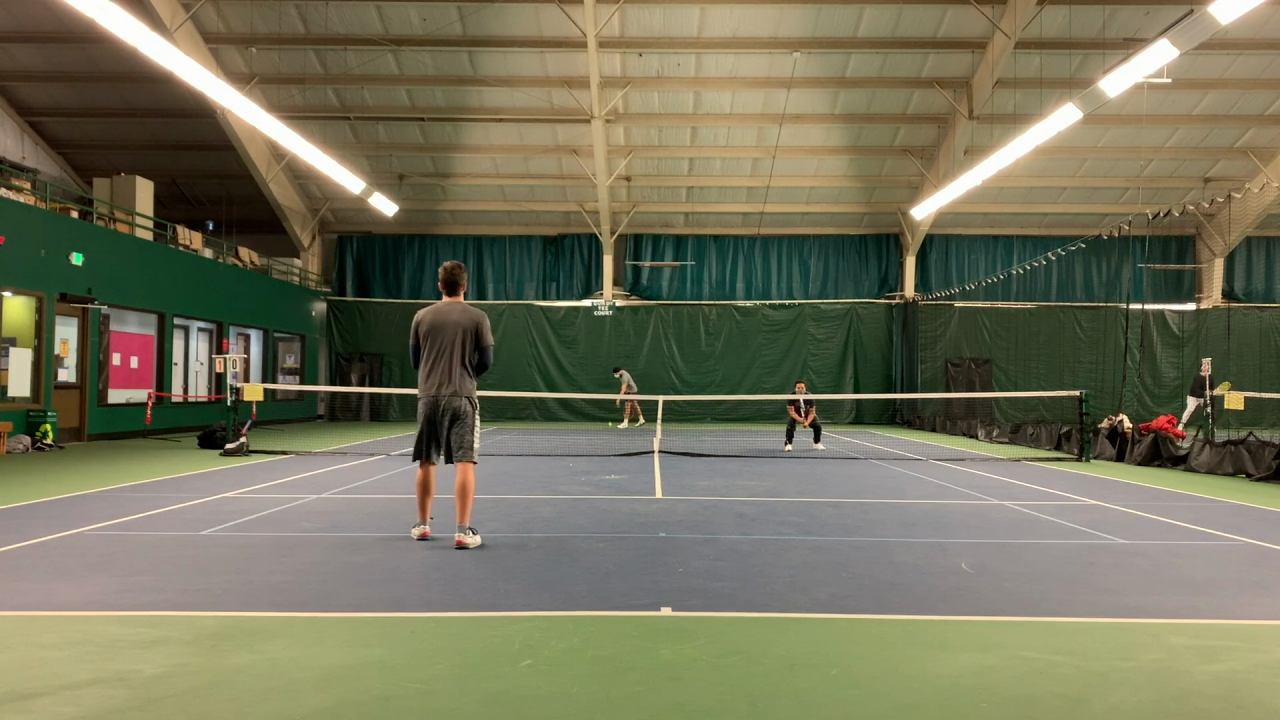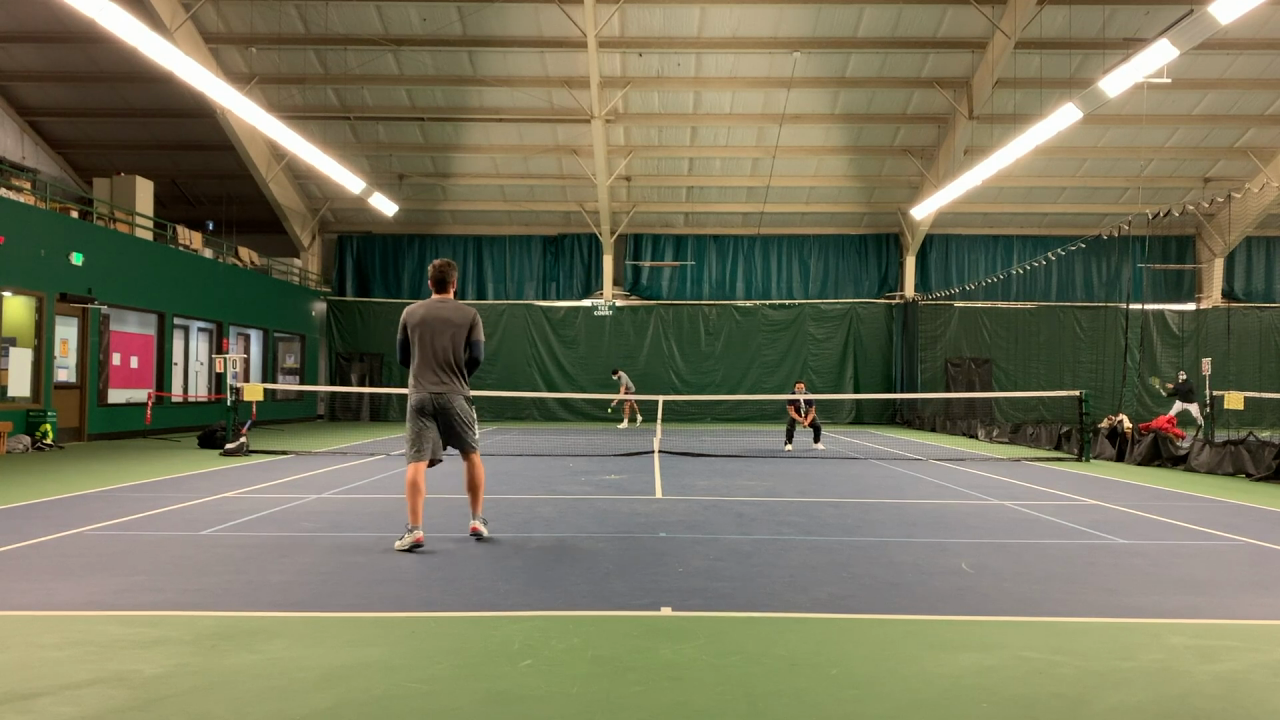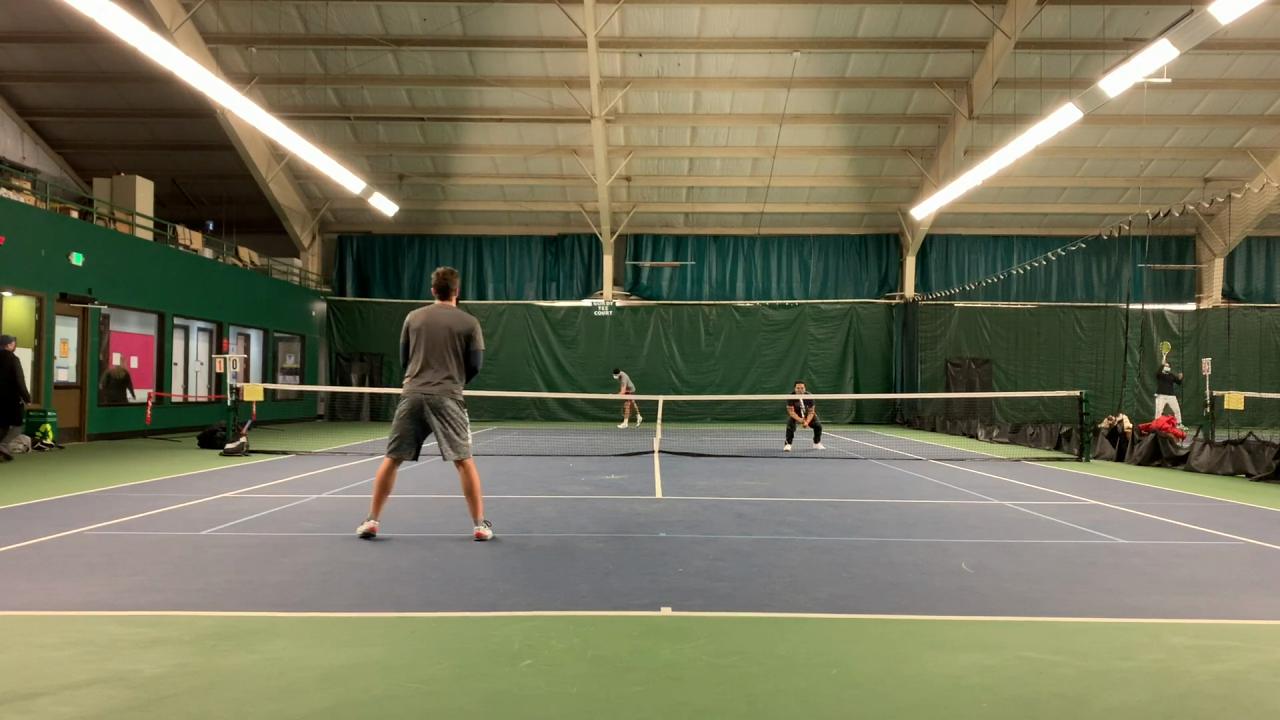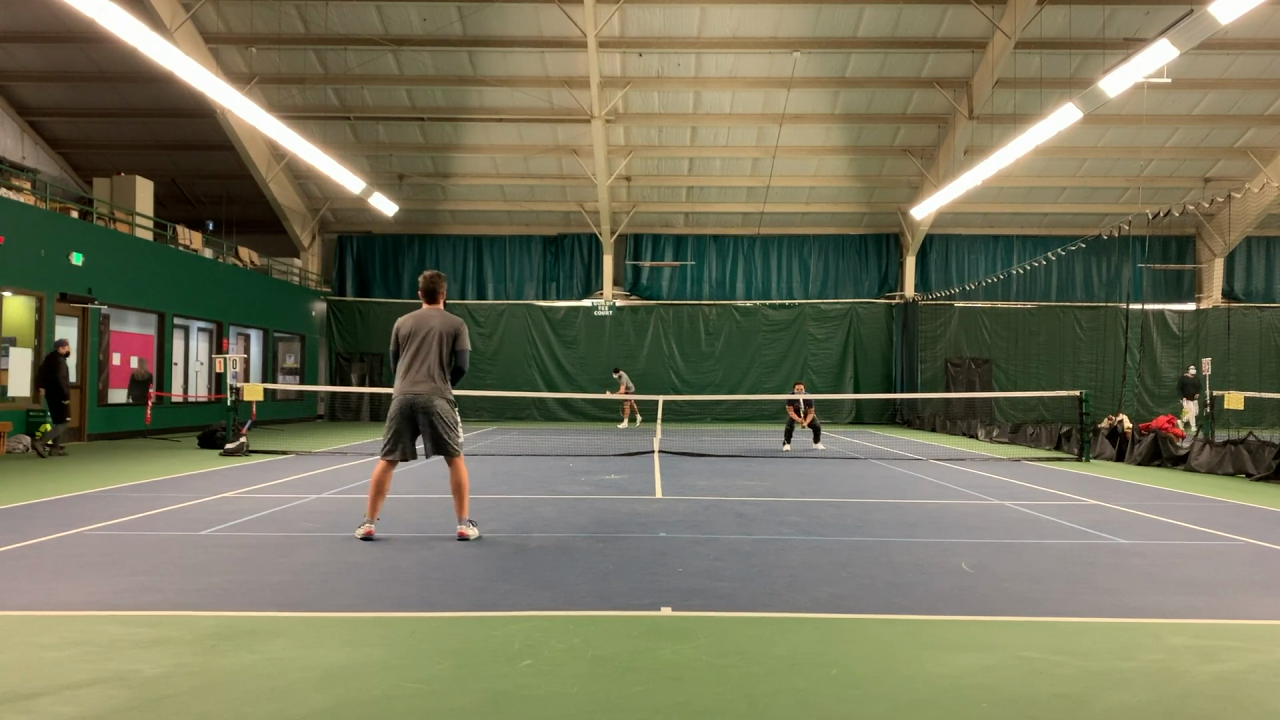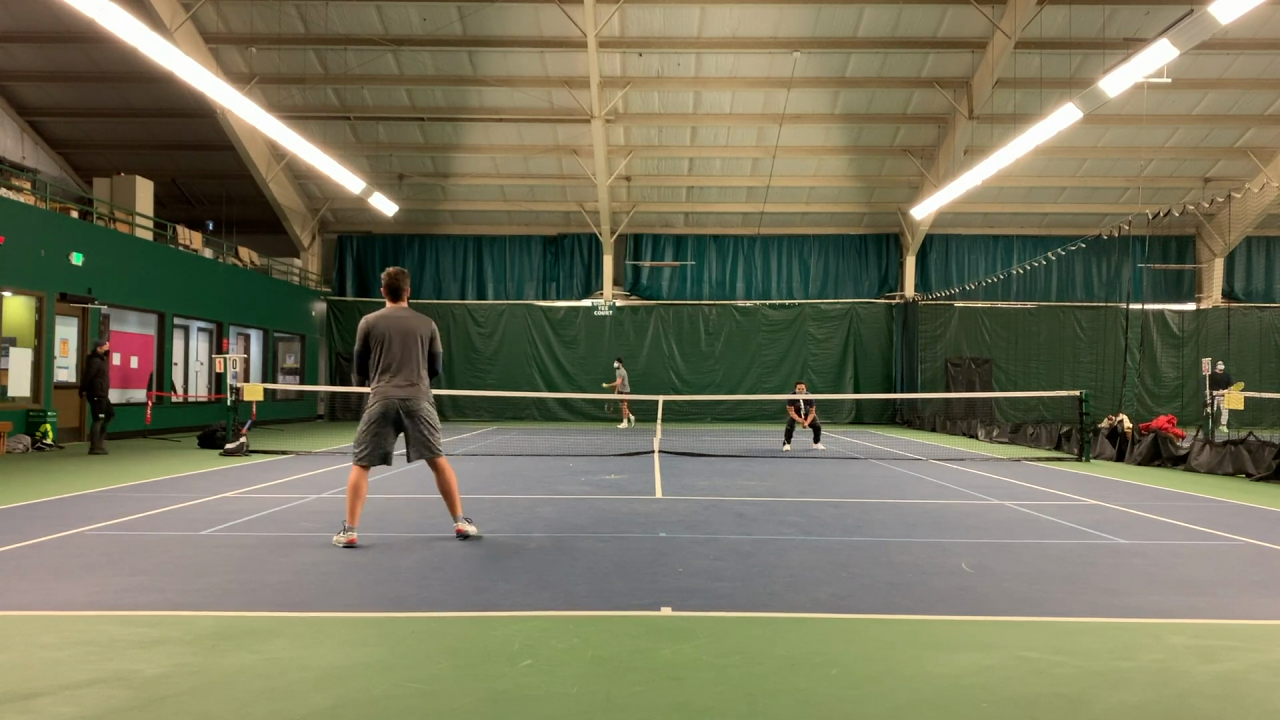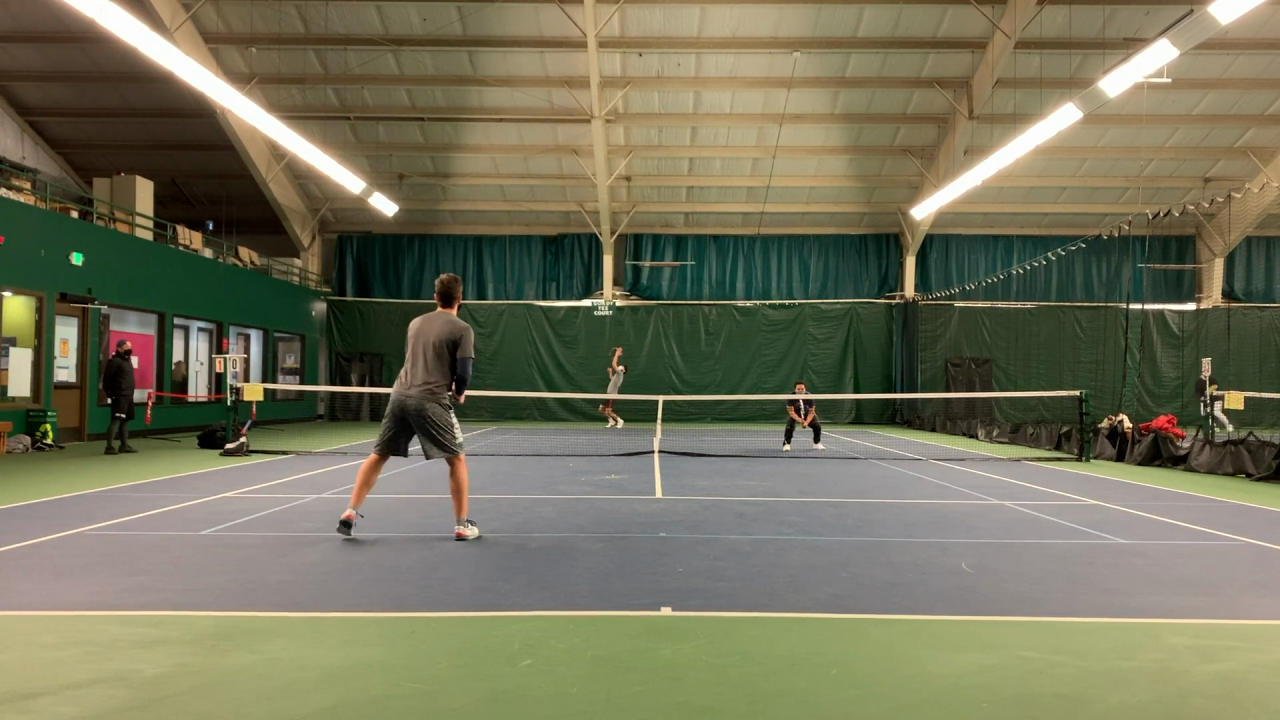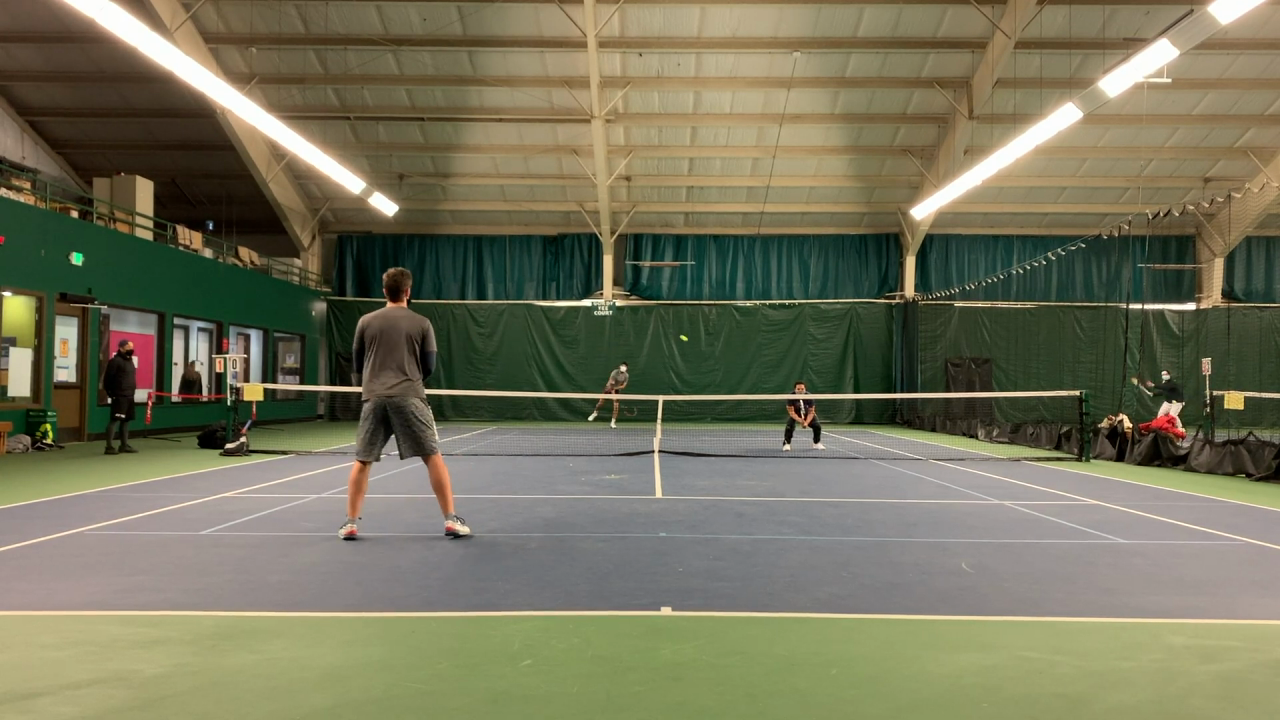
dt=0.7s
person 1, frame 1
left shoulder: (422, 316)
right shoulder: (478, 317)
left elbow: (415, 359)
right elbow: (486, 361)
left hip: (428, 397)
right hip: (461, 398)
left knee: (426, 463)
right knee: (464, 463)
left ankle: (422, 524)
right ankle: (463, 531)
person 1, frame 2
left shoulder: (410, 313)
right shoulder: (469, 315)
left elbow: (402, 357)
right elbow: (477, 357)
left hip: (420, 395)
right hip: (455, 395)
left knee: (417, 462)
right knee: (472, 456)
left ankle: (414, 530)
right ankle: (477, 520)
person 1, frame 3
left shoulder: (413, 318)
right shoulder: (469, 323)
left elbow: (405, 358)
right elbow: (474, 366)
left hip: (413, 396)
right hip: (447, 399)
left knee: (392, 459)
right knee: (464, 461)
left ankle: (372, 520)
right ankle: (480, 524)
person 1, frame 4
left shoulder: (402, 323)
right shoulder: (456, 324)
left elbow: (394, 362)
right elbow: (462, 366)
left hip: (402, 396)
right hip: (436, 398)
left knee: (387, 461)
right knee: (455, 460)
left ankle: (369, 523)
right ankle: (464, 524)
person 1, frame 5
left shoulder: (368, 322)
right shoulder: (427, 324)
left elbow: (359, 369)
right elbow: (436, 368)
left hip: (382, 401)
right hip: (418, 401)
left knee: (361, 465)
right knee: (438, 461)
left ankle: (350, 530)
right ankle: (461, 522)
person 1, frame 6
left shoulder: (416, 323)
right shoulder: (462, 329)
right elbow: (463, 374)
right wrist: (459, 393)
left hip: (400, 397)
right hip: (431, 402)
left knee: (378, 455)
right knee: (457, 460)
left ankle: (351, 511)
right ankle: (462, 525)
person 1, frame 7
left shoulder: (366, 322)
right shoulder: (422, 324)
left elbow: (358, 364)
right elbow: (429, 366)
left hip: (374, 398)
right hip: (409, 398)
left knee: (362, 461)
right knee: (433, 457)
left ankle: (351, 523)
right ankle: (451, 520)
